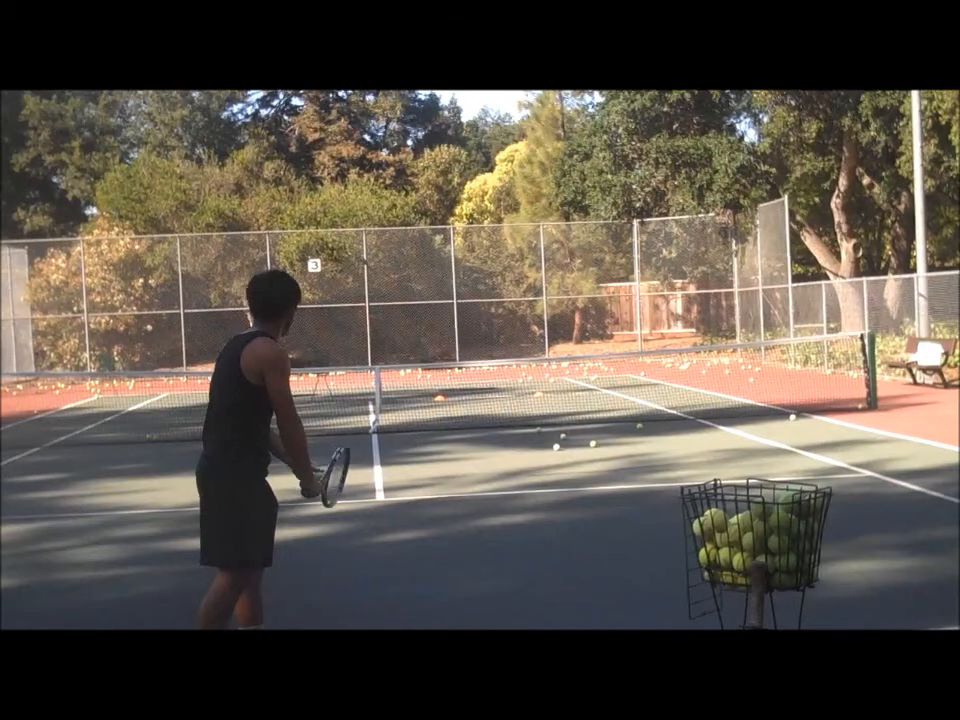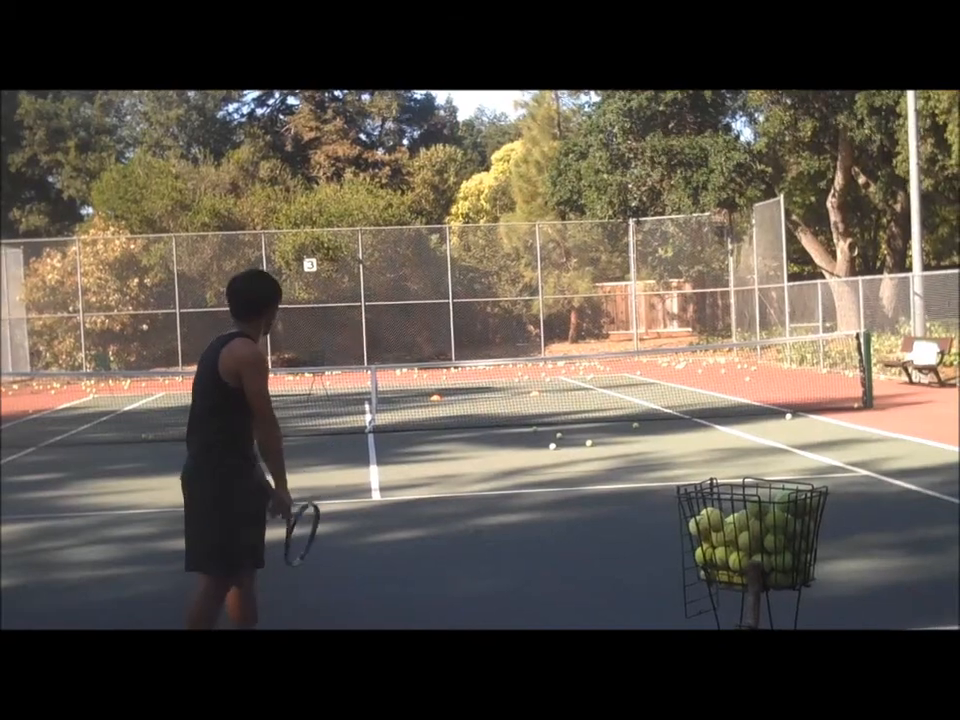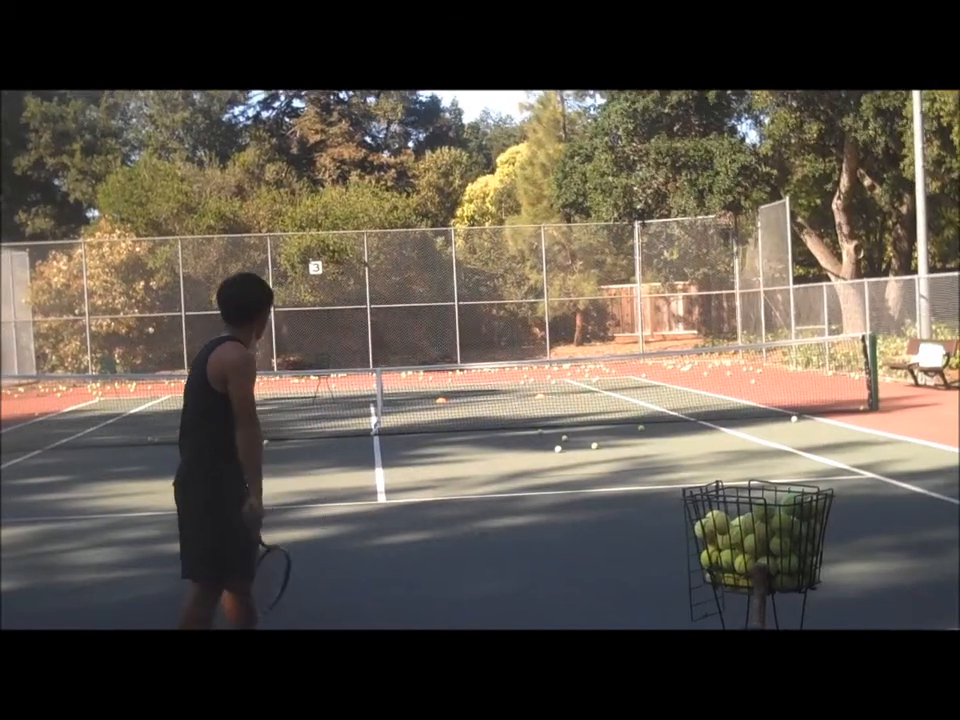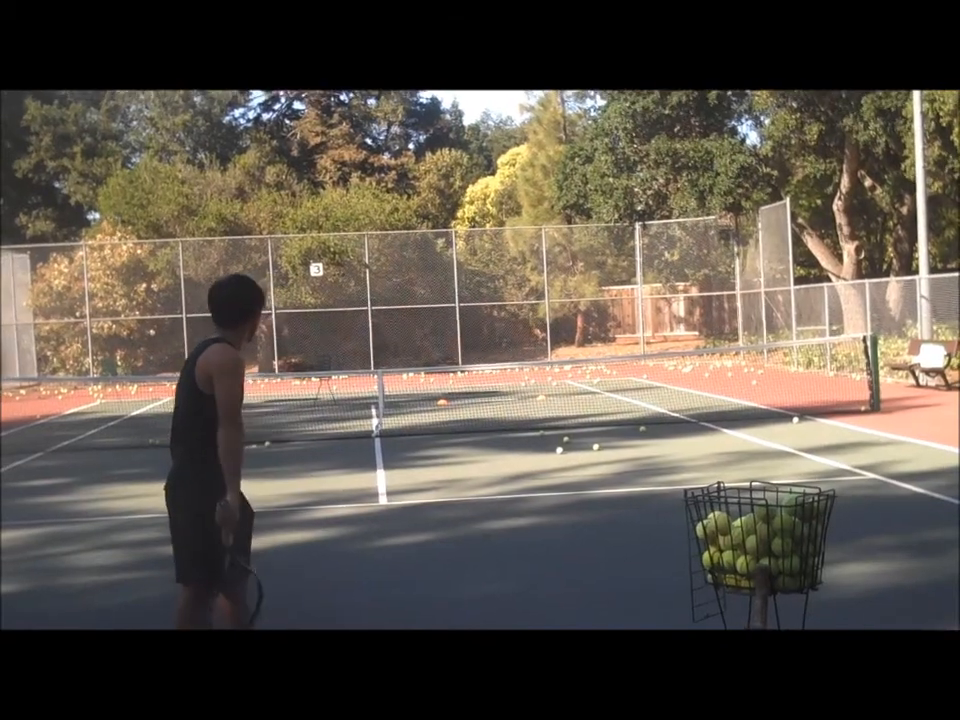
dt=0.2s
person 1, frame 1
left shoulder: (238, 347)
right shoulder: (269, 353)
right elbow: (288, 422)
left wrist: (296, 467)
right wrist: (307, 477)
left hip: (227, 470)
right hip: (234, 476)
left knee: (250, 567)
right knee: (234, 572)
person 1, frame 2
left shoulder: (222, 348)
right shoulder: (248, 354)
right elbow: (265, 425)
left wrist: (261, 481)
right wrist: (280, 487)
left hip: (214, 474)
right hip: (219, 479)
left knee: (242, 570)
right knee: (217, 576)
person 1, frame 3
left shoulder: (215, 352)
right shoulder: (237, 357)
right elbow: (247, 429)
left wrist: (245, 492)
right wrist: (255, 495)
left hip: (209, 480)
right hip: (212, 485)
left knee: (238, 575)
right knee: (209, 584)
person 1, frame 4
left shoulder: (208, 354)
right shoulder: (226, 358)
right elbow: (229, 428)
left wrist: (229, 492)
right wrist: (232, 493)
left hip: (204, 486)
right hip: (201, 489)
left knee: (232, 577)
right knee: (202, 587)
